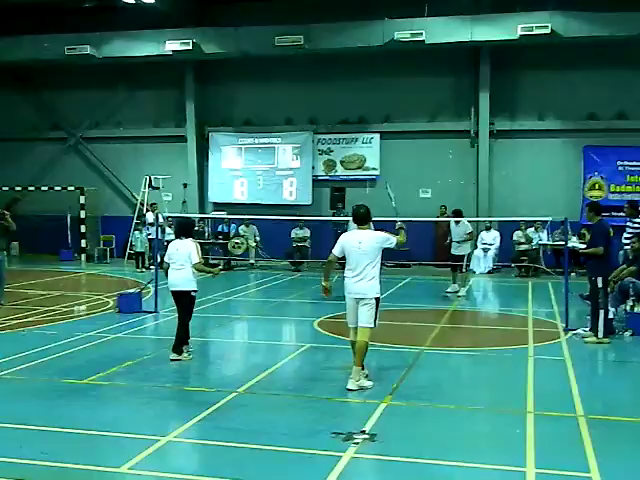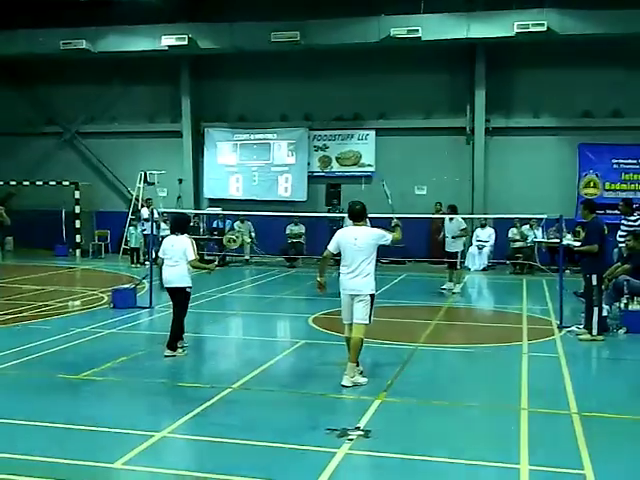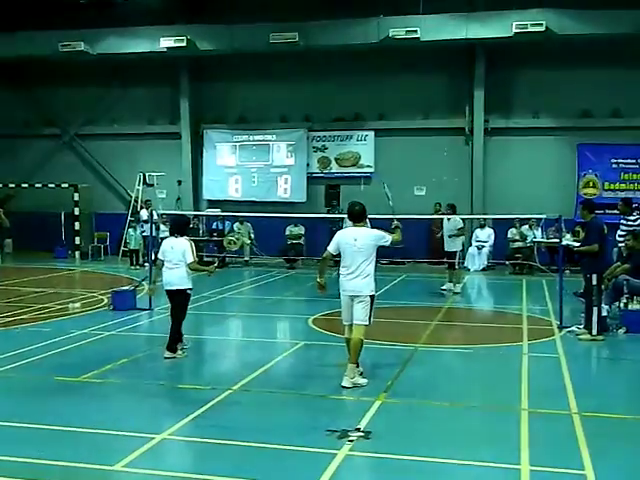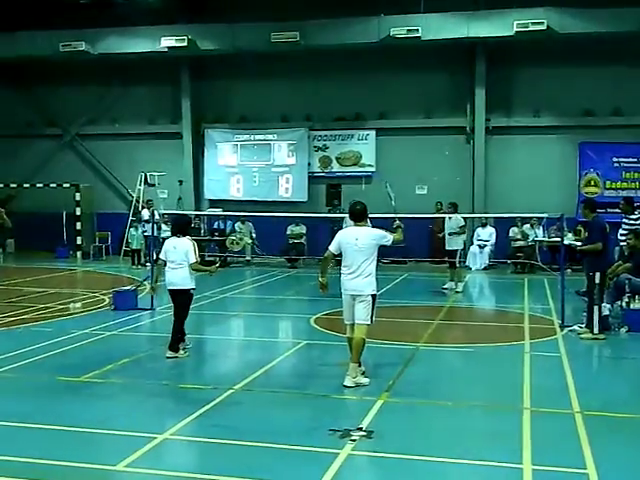
dt=0.2s
person 1, frame 1
left shoulder: (345, 237)
right shoulder: (378, 237)
left elbow: (330, 260)
right elbow: (402, 240)
left wrist: (325, 281)
right wrist: (401, 228)
left hip: (351, 290)
right hip: (369, 291)
left knee: (354, 331)
right knee: (364, 332)
left ankle: (359, 368)
right ankle: (356, 377)
person 1, frame 2
left shoulder: (341, 233)
right shoulder: (374, 233)
left elbow: (326, 256)
right elbow: (397, 237)
left wrist: (320, 276)
right wrist: (396, 226)
left hip: (346, 286)
right hip: (364, 288)
left knee: (349, 327)
right knee: (358, 328)
left ankle: (354, 365)
right ankle: (350, 374)
person 1, frame 3
left shoulder: (341, 234)
right shoulder: (374, 235)
left elbow: (325, 257)
right elbow: (397, 239)
left wrist: (320, 277)
right wrist: (397, 227)
left hip: (346, 287)
right hip: (364, 289)
left knee: (349, 328)
right knee: (358, 330)
left ankle: (354, 366)
right ankle: (350, 374)
person 1, frame 4
left shoulder: (342, 234)
right shoulder: (375, 234)
left elbow: (327, 257)
right elbow: (398, 238)
left wrist: (322, 276)
right wrist: (399, 227)
left hip: (347, 287)
right hip: (365, 288)
left knee: (350, 327)
right knee: (360, 329)
left ankle: (356, 365)
right ankle: (352, 374)
person 2, frame 1
left shoulder: (172, 244)
right shoulder: (192, 244)
left elbow: (165, 266)
right elbow: (197, 266)
right wrist: (213, 270)
left hip: (174, 284)
right hip: (187, 285)
left knee: (183, 315)
right knee: (184, 317)
left ankle: (184, 343)
right ankle: (177, 351)
person 2, frame 2
left shoulder: (167, 240)
right shoulder: (187, 241)
left elbow: (160, 262)
right elbow: (193, 263)
left wrist: (161, 279)
right wrist: (208, 267)
left hip: (168, 280)
right hip: (181, 281)
left knee: (178, 311)
right knee: (179, 313)
left ankle: (179, 339)
right ankle: (171, 348)
person 2, frame 3
left shoulder: (166, 242)
right shoulder: (187, 243)
left elbow: (159, 264)
right elbow: (192, 266)
left wrist: (153, 282)
right wrist: (208, 269)
left hip: (168, 283)
right hip: (182, 284)
left knee: (175, 314)
right knee: (179, 315)
left ankle: (179, 341)
right ankle: (171, 350)
person 2, frame 4
left shoulder: (168, 242)
right shoulder: (189, 243)
left elbow: (160, 264)
right elbow: (194, 266)
left wrist: (155, 281)
right wrist: (209, 269)
left hip: (171, 282)
right hip: (184, 284)
left knee: (178, 313)
right knee: (181, 315)
left ankle: (181, 340)
right ankle: (173, 349)
person 3, frame 1
left shoulder: (599, 227)
right shoulder: (601, 225)
left elbow: (599, 250)
left wrist: (583, 251)
right wrist: (585, 248)
left hip: (599, 270)
right hip: (597, 269)
left knee: (600, 302)
right knee: (596, 301)
left ankle: (602, 335)
right ankle: (596, 330)
person 3, frame 2
left shoulder: (594, 225)
right shoulder: (595, 223)
left elbow: (594, 248)
left wrist: (578, 248)
right wrist: (580, 245)
left hip: (594, 268)
right hip: (592, 267)
left knee: (594, 299)
right knee: (590, 298)
left ankle: (595, 332)
right ankle: (590, 327)
person 3, frame 3
left shoulder: (594, 224)
right shoulder: (594, 223)
left elbow: (594, 247)
left wrist: (578, 249)
right wrist: (580, 246)
left hip: (594, 267)
right hip: (591, 266)
left knee: (593, 299)
right knee: (590, 298)
left ankle: (595, 332)
right ankle: (590, 327)
person 3, frame 4
left shoulder: (596, 223)
right shoulder: (594, 222)
left elbow: (598, 246)
left wrist: (581, 248)
right wrist: (582, 245)
left hip: (597, 267)
right hip: (593, 266)
left knee: (595, 298)
right knee: (592, 297)
left ankle: (597, 331)
right ankle: (591, 326)
